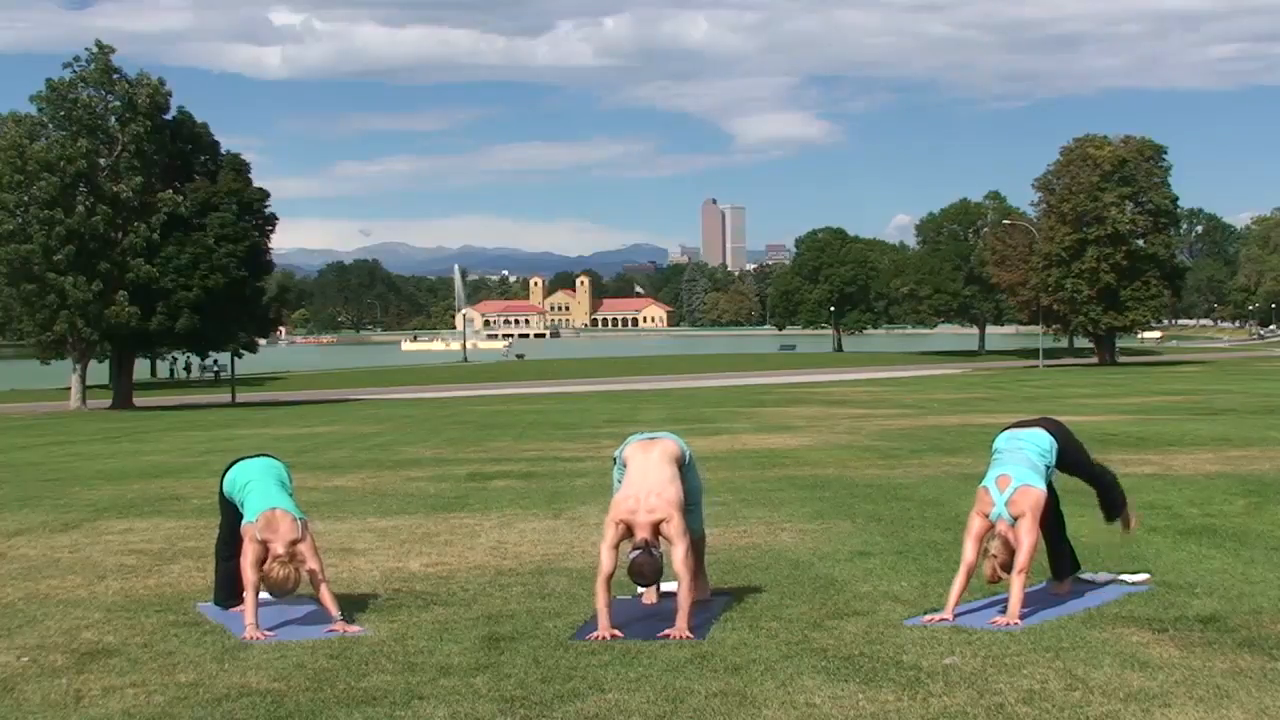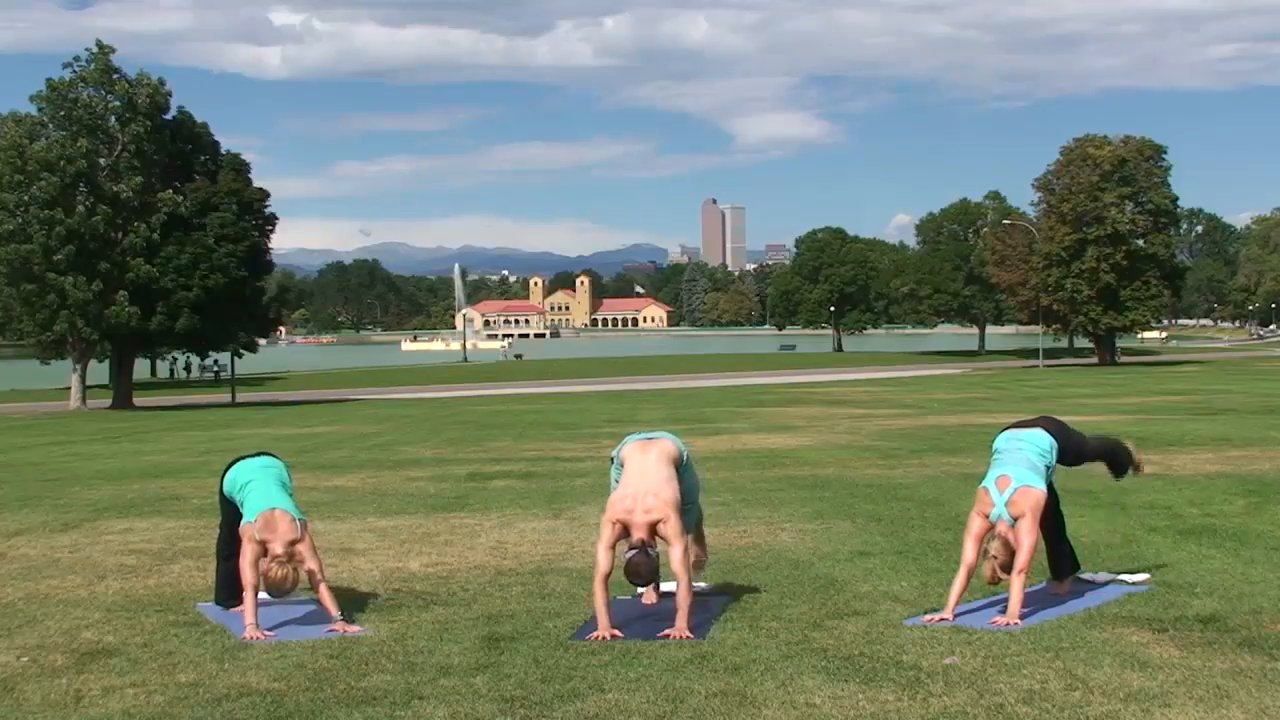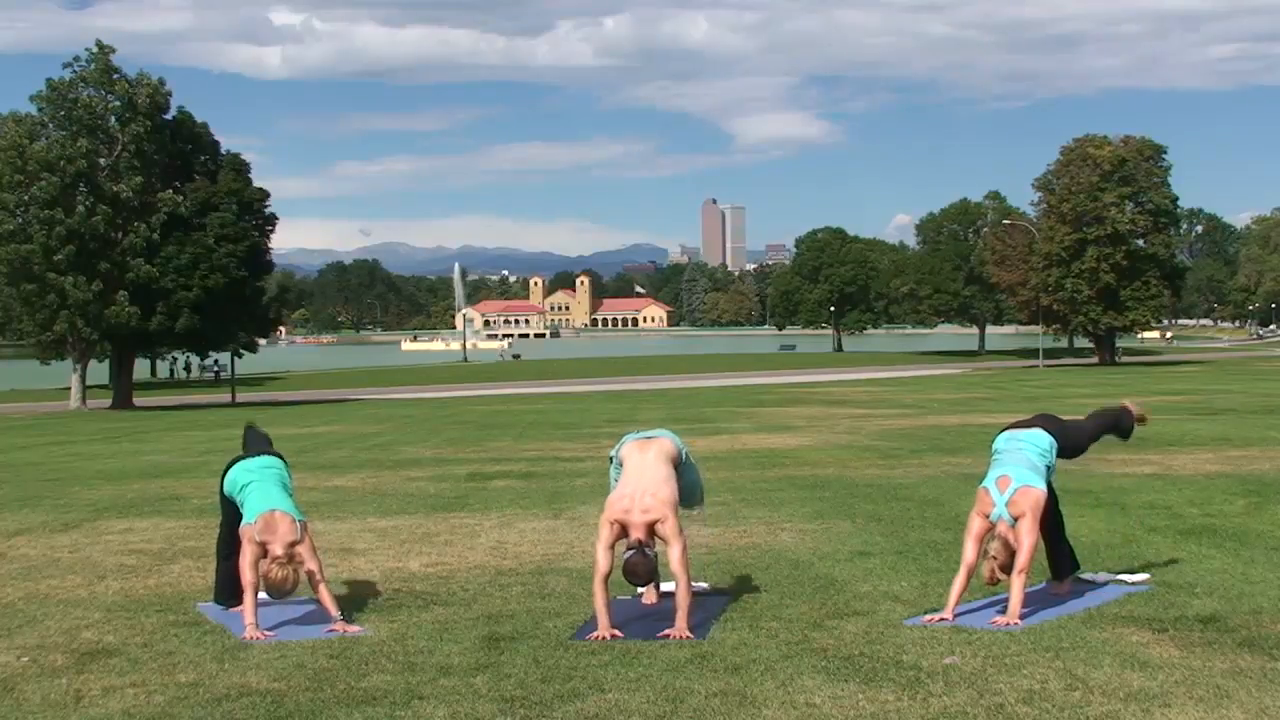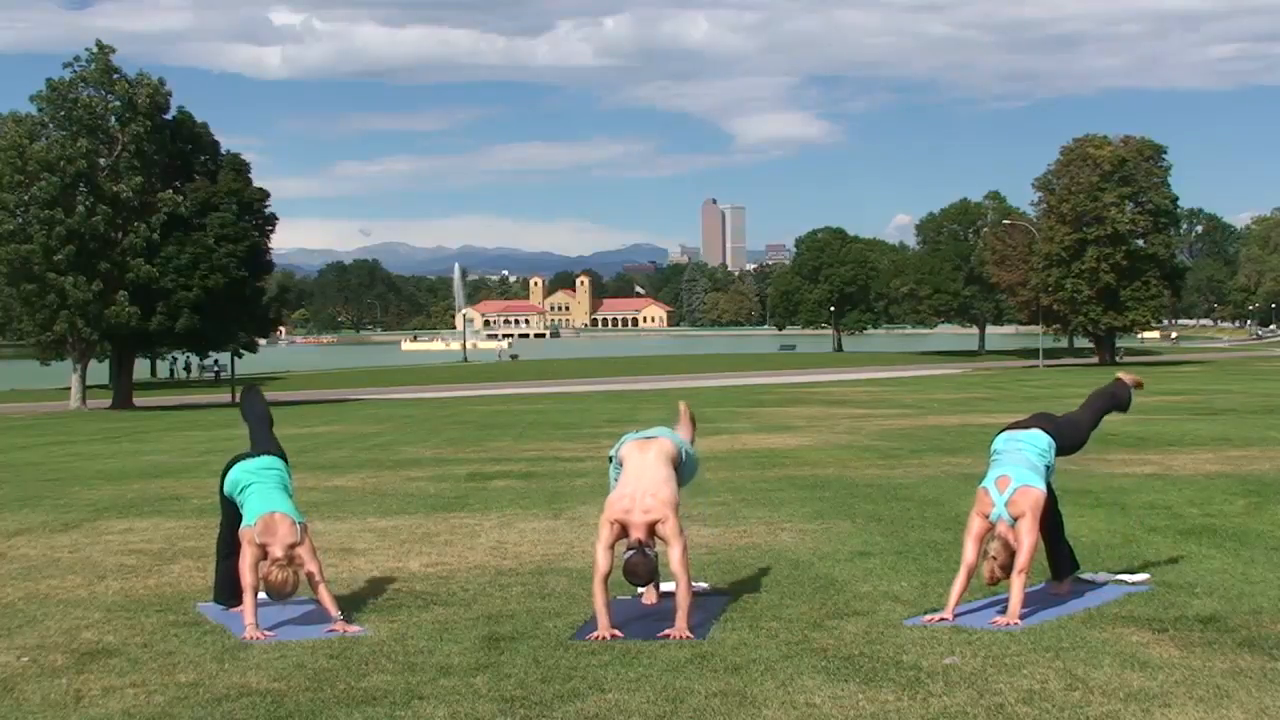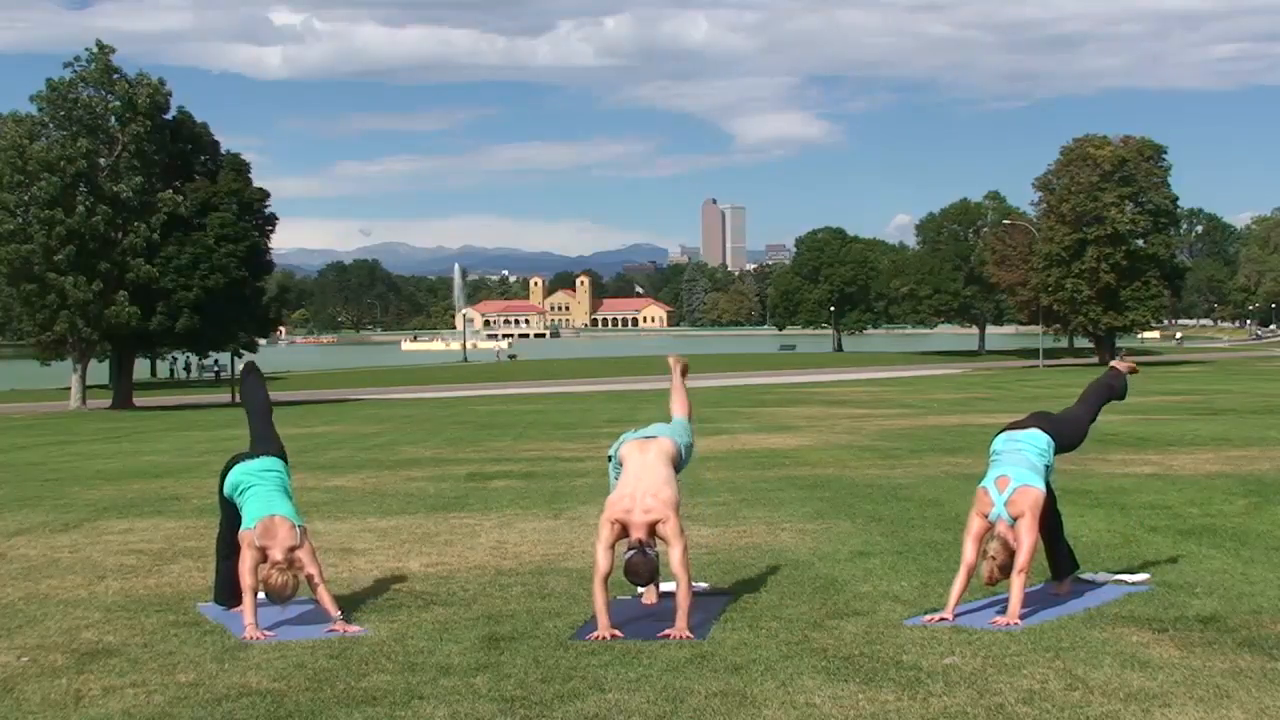
dt=0.2s
person 1, frame 1
left shoulder: (1026, 509)
right shoulder: (982, 512)
left elbow: (1020, 570)
right elbow: (966, 566)
left wrist: (1012, 614)
right wrist: (948, 610)
left hip: (1048, 438)
right hip: (1008, 440)
left knee: (1091, 473)
right knee: (1048, 515)
left ankle: (1120, 509)
right ankle: (1064, 574)
person 1, frame 2
left shoulder: (1026, 509)
right shoulder: (982, 512)
left elbow: (1020, 570)
right elbow: (966, 566)
left wrist: (1012, 614)
right wrist: (948, 610)
left hip: (1048, 437)
right hip: (1009, 439)
left knee: (1094, 451)
right knee: (1047, 517)
left ankle: (1126, 456)
right ankle: (1063, 574)
person 1, frame 3
left shoulder: (1026, 509)
right shoulder: (982, 513)
left elbow: (1020, 570)
right elbow: (966, 566)
left wrist: (1013, 614)
right wrist: (948, 610)
left hip: (1046, 437)
right hip: (1009, 439)
left knee: (1092, 429)
right knee: (1048, 517)
left ankle: (1127, 413)
right ankle: (1063, 575)
person 1, frame 4
left shoulder: (1026, 509)
right shoulder: (982, 512)
left elbow: (1020, 570)
right elbow: (966, 565)
left wrist: (1013, 614)
right wrist: (948, 610)
left hip: (1045, 438)
right hip: (1008, 440)
left knee: (1089, 414)
right knee: (1048, 518)
left ankle: (1123, 384)
right ankle: (1063, 575)
person 1, frame 5
left shoulder: (1025, 509)
right shoulder: (981, 511)
left elbow: (1021, 569)
right elbow: (966, 566)
left wrist: (1012, 614)
right wrist: (948, 609)
left hip: (1043, 436)
right hip: (1007, 440)
left knee: (1084, 410)
right knee: (1046, 518)
left ankle: (1117, 371)
right ankle: (1063, 575)
person 2, frame 1
left shoulder: (671, 518)
right shoulder: (617, 521)
left elbow: (684, 577)
right elbow: (603, 576)
left wrist: (682, 625)
right wrist: (603, 625)
left hip: (674, 449)
right hip: (630, 450)
left knee: (692, 524)
left ankle: (699, 573)
right ankle: (652, 585)
person 2, frame 2
left shoulder: (667, 518)
right shoulder: (613, 521)
left elbow: (683, 577)
right elbow: (600, 577)
left wrist: (681, 625)
right wrist: (603, 625)
left hip: (671, 448)
right hip: (628, 450)
left knee: (688, 518)
left ankle: (697, 541)
right ankle: (652, 584)
person 2, frame 3
left shoulder: (665, 518)
right shoulder: (611, 520)
left elbow: (682, 577)
right elbow: (600, 578)
left wrist: (681, 625)
right wrist: (603, 626)
left hip: (670, 446)
right hip: (628, 448)
left knee: (689, 500)
left ankle: (695, 494)
right ankle: (652, 583)
person 2, frame 4
left shoulder: (665, 519)
right shoulder: (611, 520)
left elbow: (681, 578)
right elbow: (600, 577)
left wrist: (681, 626)
right wrist: (603, 626)
left hip: (668, 444)
right hip: (628, 446)
left knee: (686, 475)
left ankle: (684, 413)
right ankle: (651, 584)
person 2, frame 5
left shoulder: (666, 519)
right shoulder: (612, 520)
left elbow: (682, 577)
right elbow: (601, 576)
left wrist: (681, 626)
right wrist: (603, 625)
left hip: (667, 442)
right hip: (627, 446)
left knee: (681, 422)
left ankle: (676, 371)
right ankle: (650, 584)
person 3, frame 1
left shoulder: (300, 535)
right shoulder: (253, 536)
left elbow: (320, 580)
right elbow: (250, 586)
left wrist: (339, 618)
right wrist: (251, 626)
right hip: (236, 477)
right knee: (230, 544)
right ankle: (227, 598)
person 3, frame 2
left shoulder: (300, 534)
right shoulder: (252, 536)
left elbow: (319, 581)
right elbow: (250, 587)
left wrist: (339, 619)
right wrist: (251, 626)
right hip: (236, 476)
right knee: (230, 543)
right ankle: (228, 599)
person 3, frame 3
left shoulder: (299, 536)
right shoulder: (253, 536)
left elbow: (319, 580)
right elbow: (249, 586)
left wrist: (338, 618)
right wrist: (251, 626)
left hip: (272, 465)
right hip: (237, 475)
right knee: (230, 544)
left ankle: (251, 434)
right ankle: (227, 598)
person 3, frame 4
left shoulder: (299, 539)
right shoulder: (252, 540)
left elbow: (318, 581)
right elbow: (249, 587)
left wrist: (338, 618)
right wrist: (250, 626)
left hip: (272, 464)
right hip: (237, 475)
left knee: (262, 427)
right knee: (230, 543)
left ankle: (249, 395)
right ankle: (227, 598)
person 3, frame 5
left shoulder: (298, 542)
right shoulder: (252, 543)
left elbow: (318, 583)
right elbow: (248, 589)
left wrist: (338, 618)
right wrist: (250, 626)
left hip: (271, 465)
right hip: (238, 475)
left knee: (261, 415)
right knee: (229, 542)
left ankle: (249, 372)
right ankle: (227, 599)
